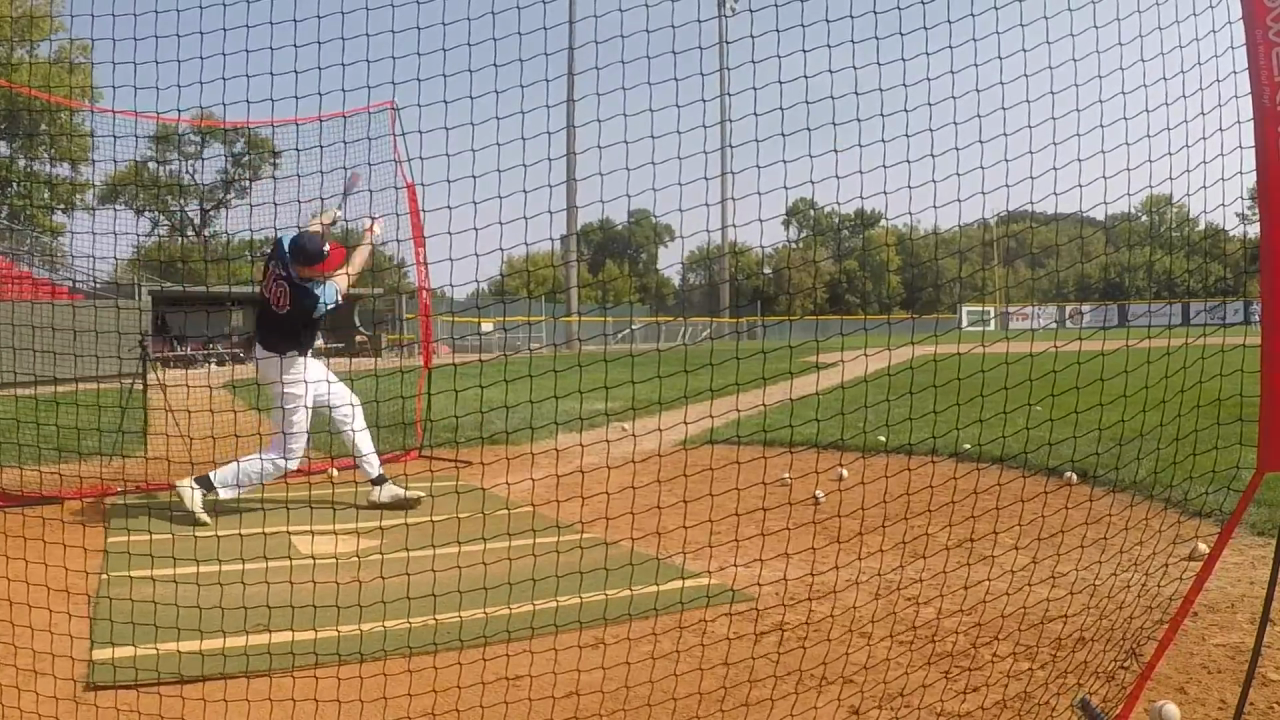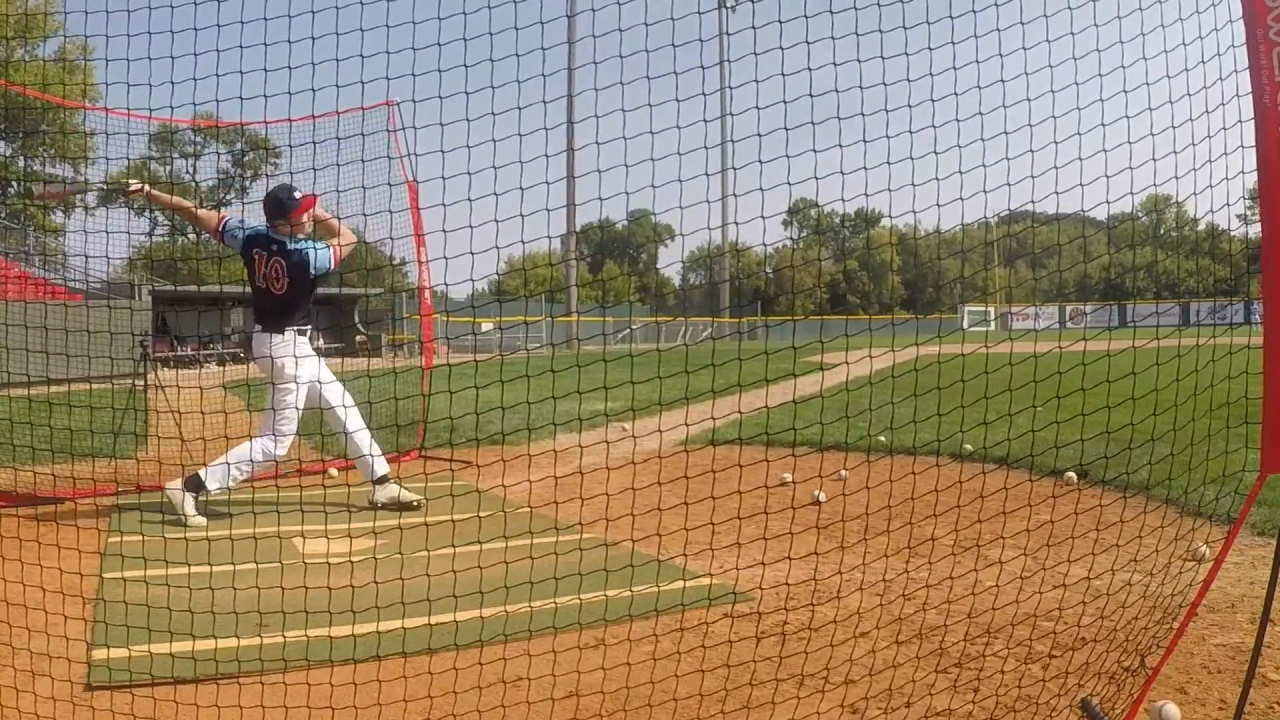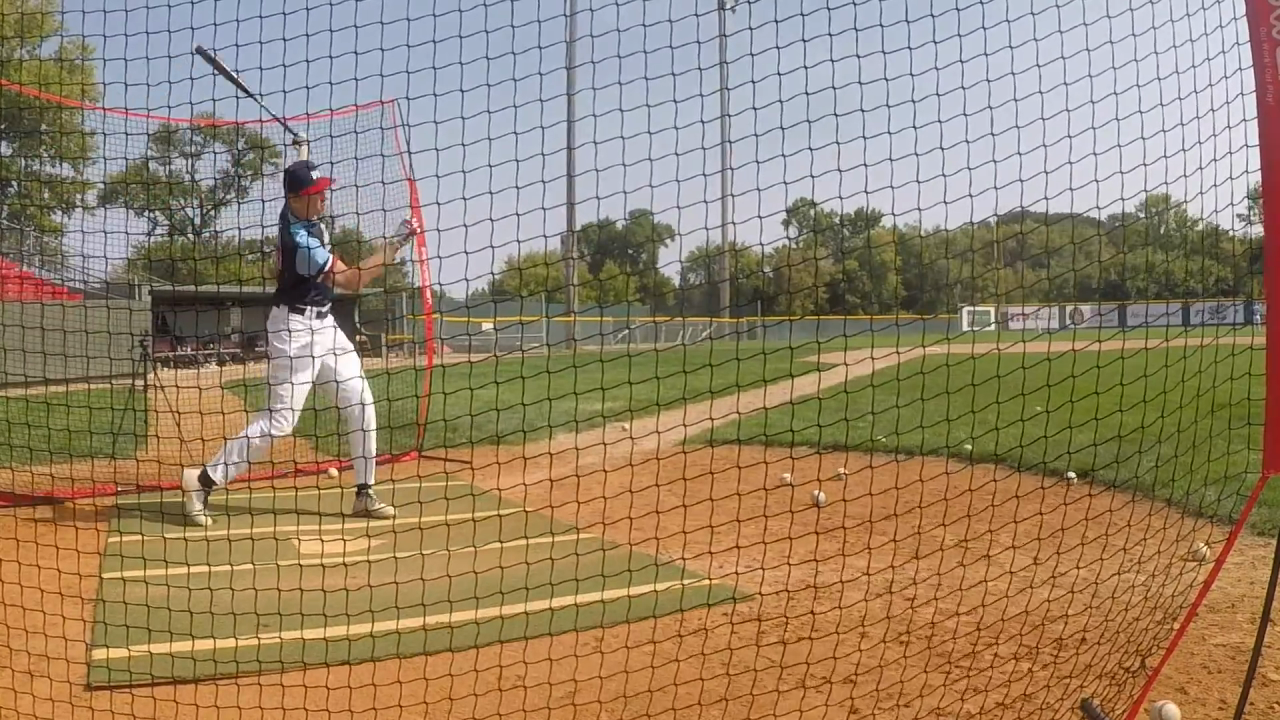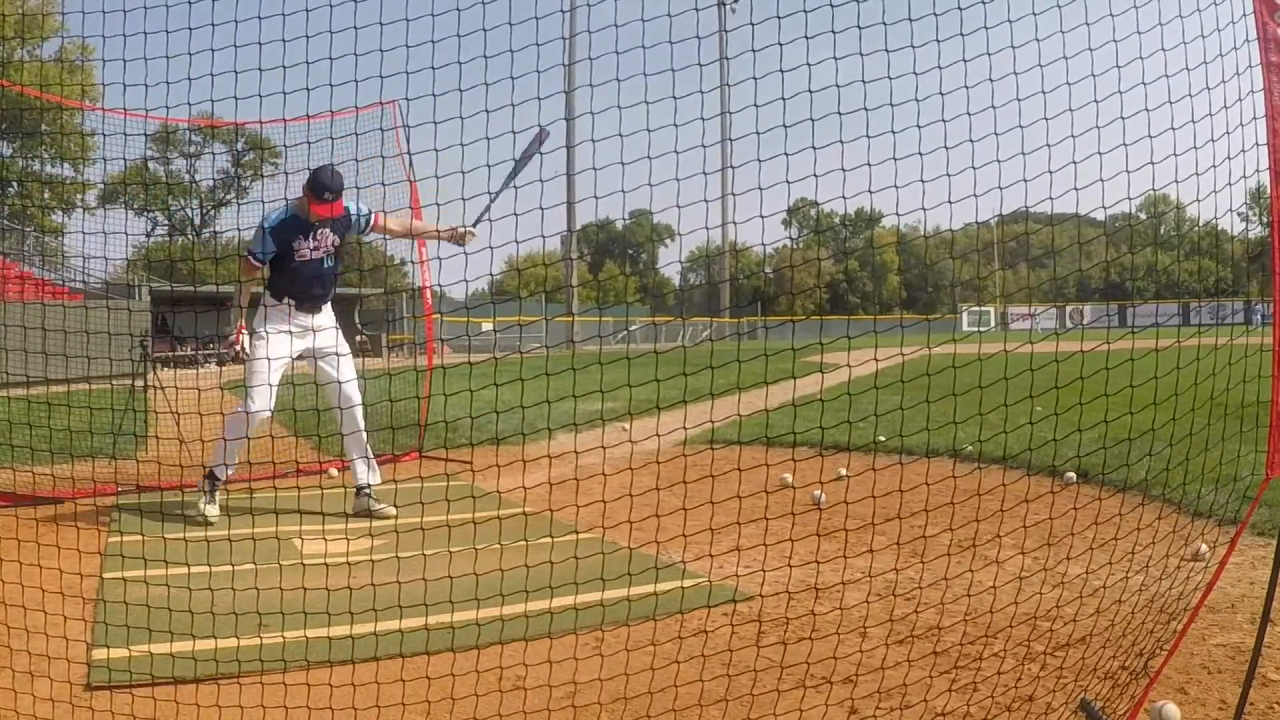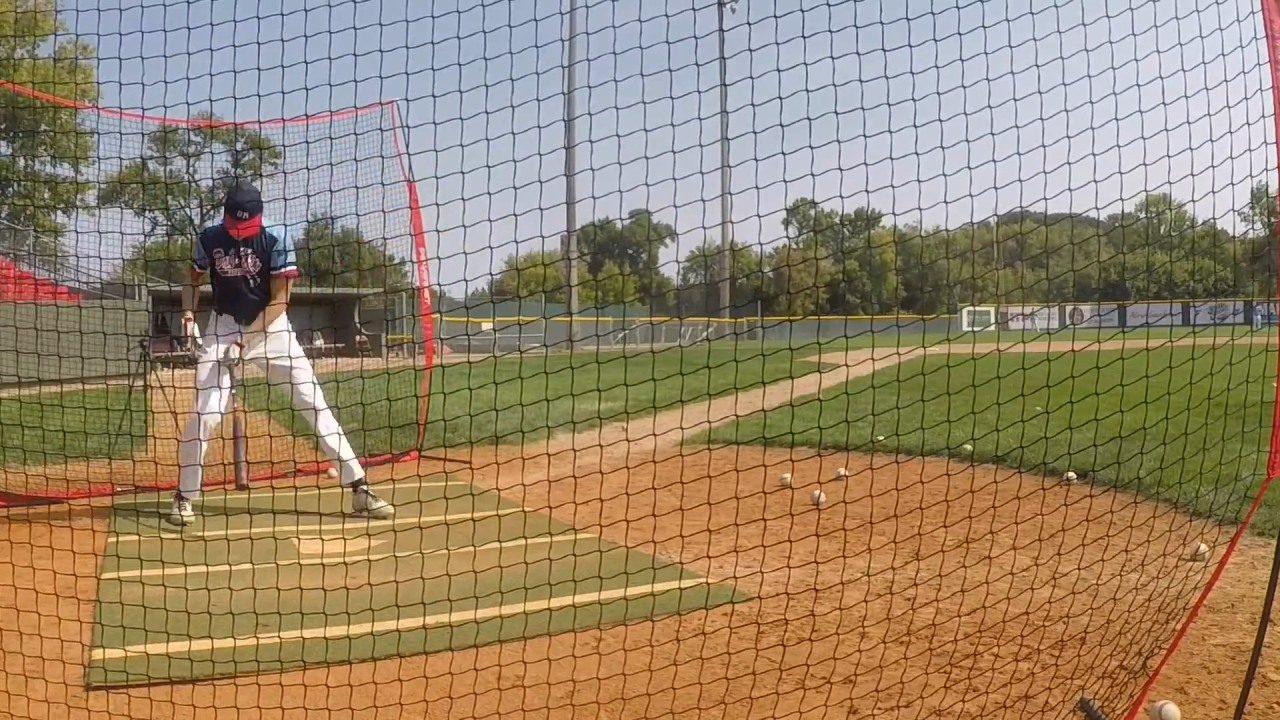
dt=0.4s
person 1, frame 1
left shoulder: (283, 248)
right shoulder: (318, 297)
right elbow: (350, 272)
left wrist: (323, 223)
right wrist: (368, 241)
left hip: (284, 357)
right hip: (288, 366)
left knee: (348, 406)
right knee: (286, 456)
left ankle: (380, 487)
right ankle: (200, 487)
person 1, frame 2
left shoulder: (249, 236)
right shoulder: (306, 256)
left elbow: (195, 213)
right elbow: (347, 238)
left wrist: (147, 193)
right wrist: (317, 214)
left hip: (288, 344)
right hip: (285, 346)
left knee: (343, 407)
right knee: (273, 443)
left ankle: (382, 485)
right ankle: (187, 489)
person 1, frame 3
left shoulder: (296, 210)
right shoulder: (300, 240)
left elbow: (310, 183)
right elbow: (352, 281)
left wrist: (302, 157)
right wrist: (396, 241)
left hip: (324, 323)
right hip: (295, 327)
left knee: (360, 404)
right knee: (279, 419)
left ankle: (365, 494)
right ankle: (204, 481)
person 1, frame 4
left shoulder: (346, 215)
right shoulder: (276, 226)
left elbow: (393, 226)
right elbow: (249, 274)
left wrist: (445, 233)
right wrist: (239, 322)
left hip: (322, 318)
right hip: (279, 319)
left knee: (350, 402)
right knee: (256, 408)
left ankle: (365, 492)
right ankle: (213, 482)
person 1, frame 5
left shoulder: (277, 239)
right shoulder: (209, 237)
left elbow: (279, 300)
right elbow: (194, 277)
left wrist: (244, 341)
right wrist: (188, 313)
left hip: (270, 328)
right hip: (223, 329)
left knee: (314, 404)
right knee: (204, 415)
left ankle: (358, 488)
right ankle: (185, 496)
